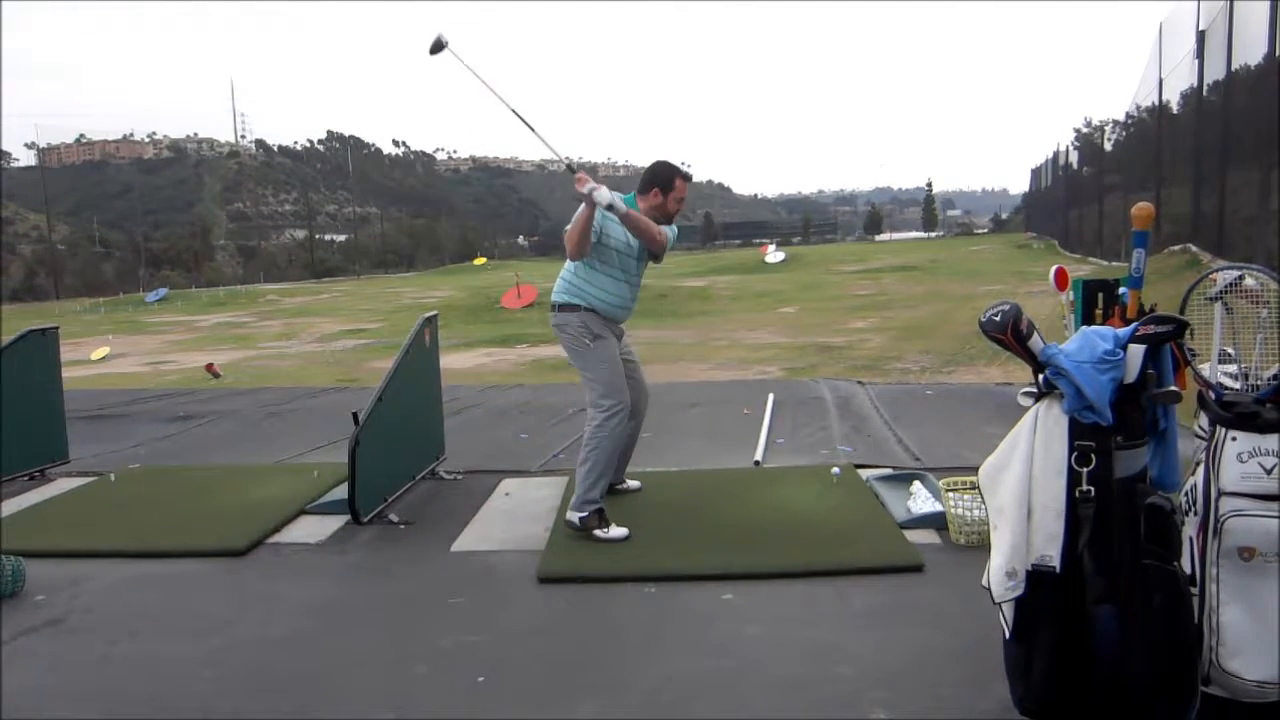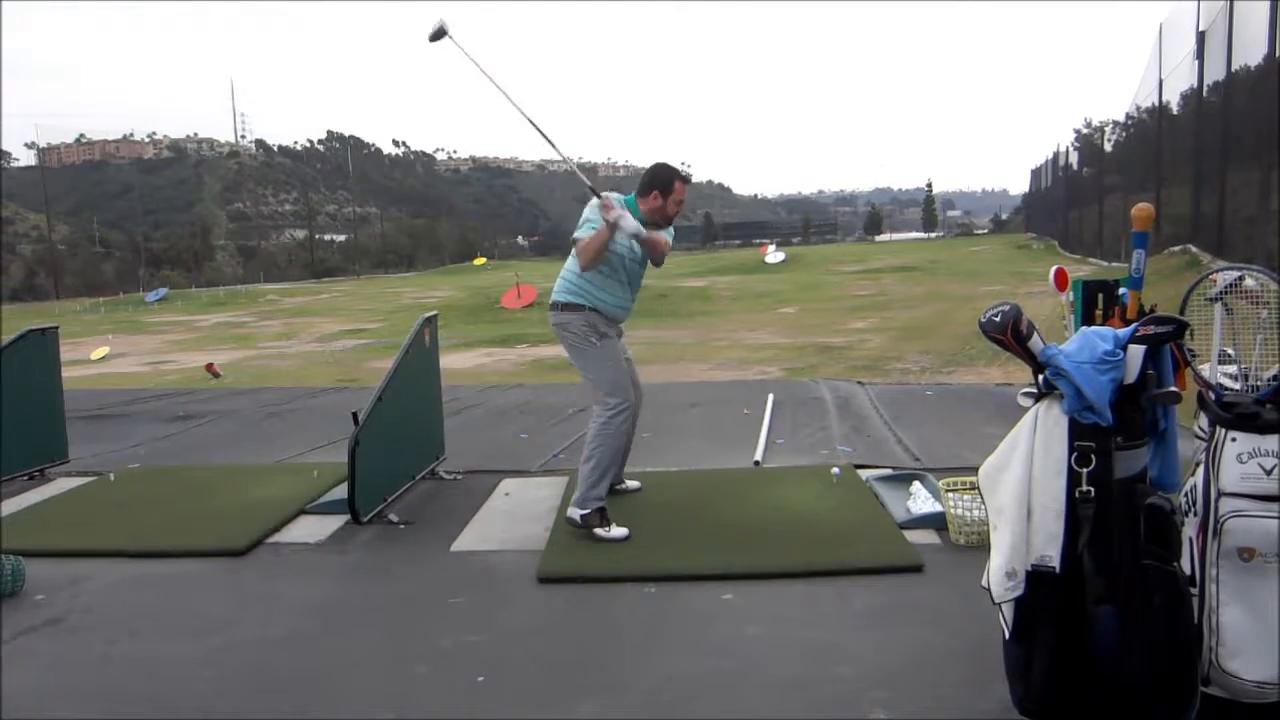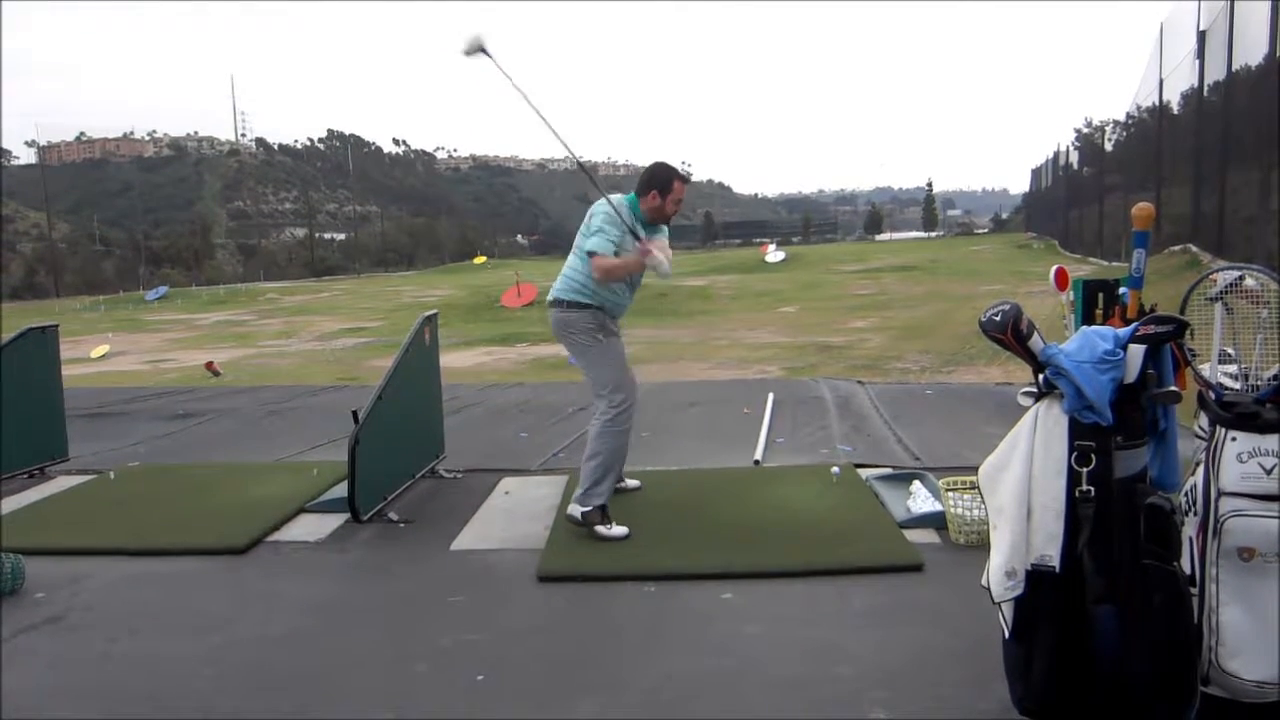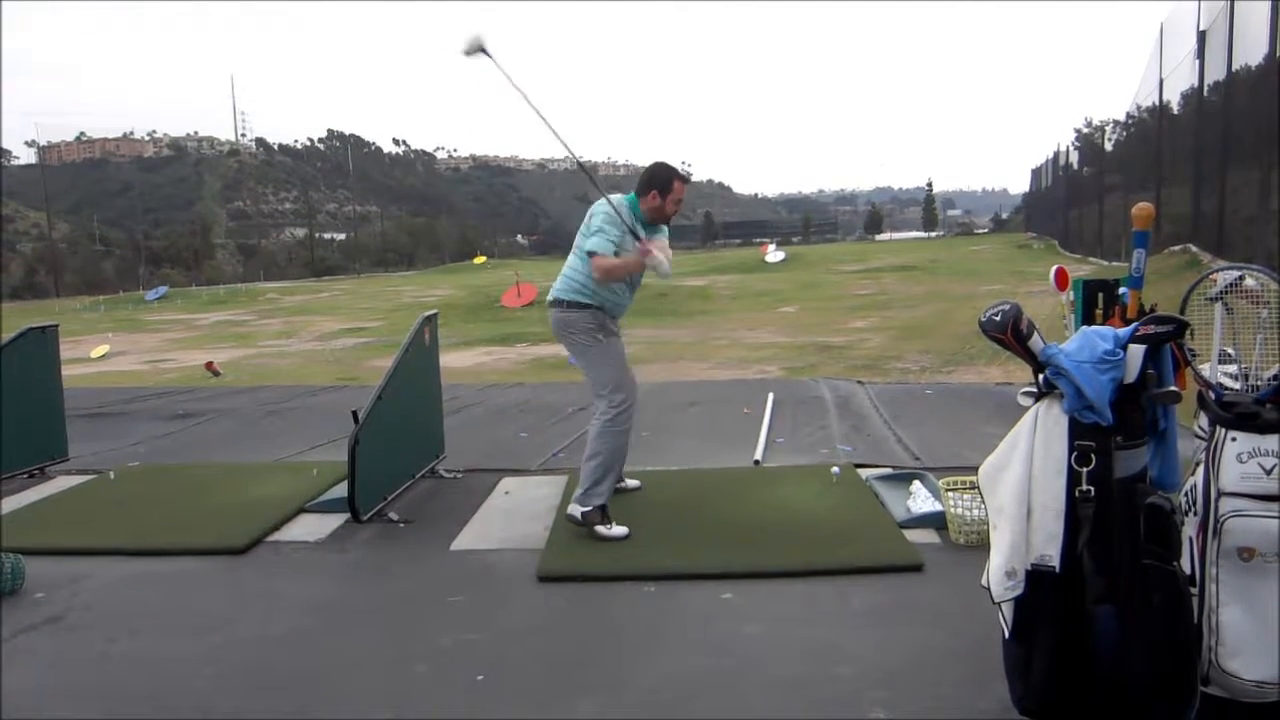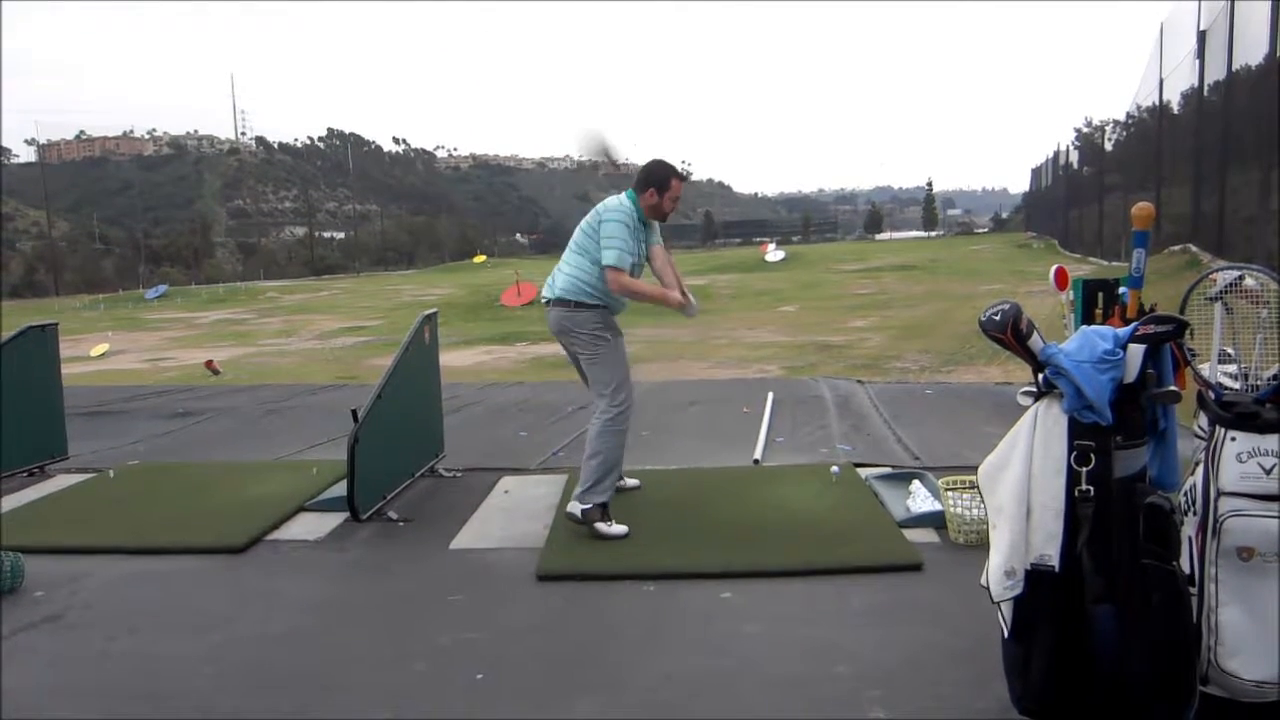
dt=0.1s
person 1, frame 1
left shoulder: (665, 230)
right shoulder: (600, 208)
left elbow: (653, 239)
right elbow: (574, 252)
left wrist: (616, 207)
right wrist: (590, 204)
left hip: (607, 323)
right hip: (579, 317)
left knee: (635, 398)
right knee: (612, 405)
left ankle: (609, 476)
right ankle: (585, 509)
person 1, frame 2
left shoulder: (661, 227)
right shoulder: (605, 207)
left elbow: (659, 250)
right elbow: (586, 261)
left wrist: (636, 231)
right wrist: (609, 227)
left hip: (600, 320)
right hip: (579, 315)
left knee: (629, 396)
right knee: (614, 403)
left ankle: (609, 477)
right ankle: (586, 507)
person 1, frame 3
left shoulder: (656, 226)
right shoulder: (608, 211)
left elbow: (658, 251)
right elbow: (601, 271)
left wrist: (650, 253)
right wrist: (638, 257)
left hip: (595, 316)
right hip: (579, 313)
left knee: (621, 394)
right knee: (616, 402)
left ankle: (608, 476)
right ankle: (587, 504)
person 1, frame 4
left shoulder: (654, 225)
right shoulder: (609, 210)
left elbow: (657, 253)
right elbow: (601, 272)
left wrist: (646, 254)
right wrist: (635, 257)
left hip: (576, 312)
right hip: (581, 312)
left knee: (617, 394)
right knee: (616, 403)
left ankle: (608, 475)
right ankle: (588, 504)
person 1, frame 5
left shoulder: (647, 222)
right shoulder: (617, 213)
left elbow: (658, 256)
right elbow: (617, 282)
left wrist: (675, 287)
right wrist: (667, 298)
left hip: (568, 310)
right hip: (584, 313)
left knee: (612, 394)
right knee: (615, 402)
left ankle: (606, 474)
right ankle: (588, 502)
